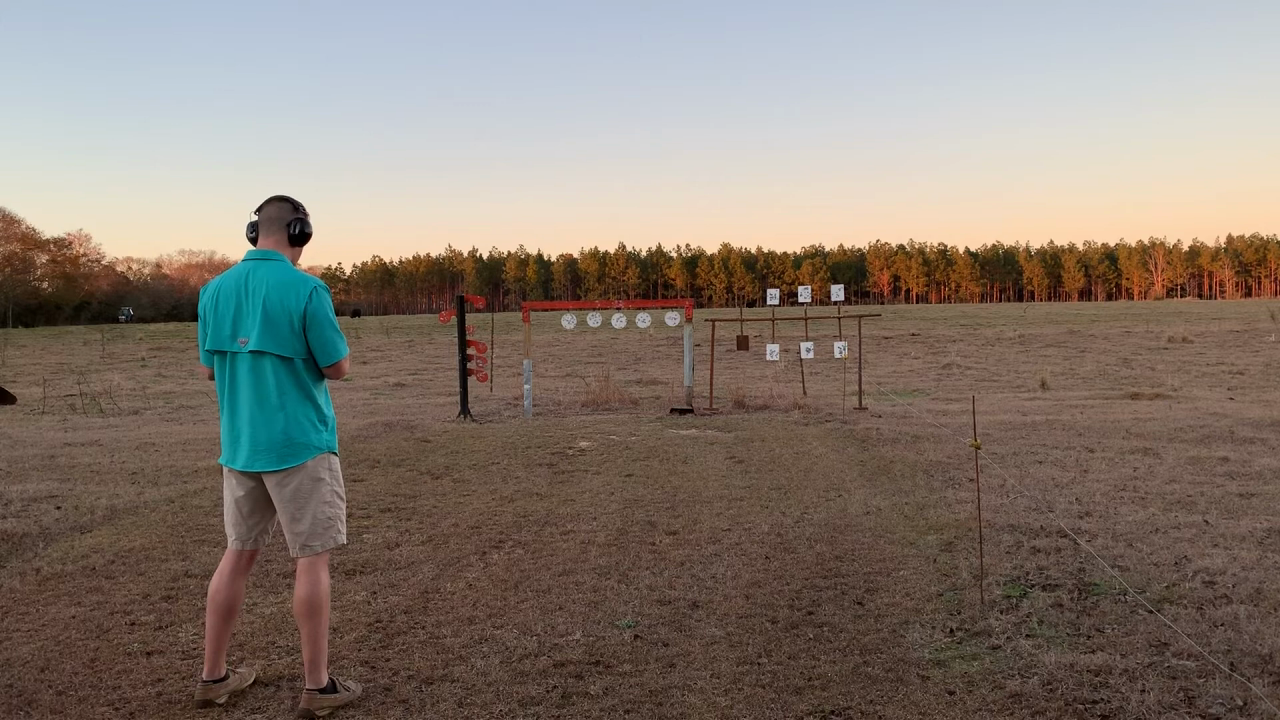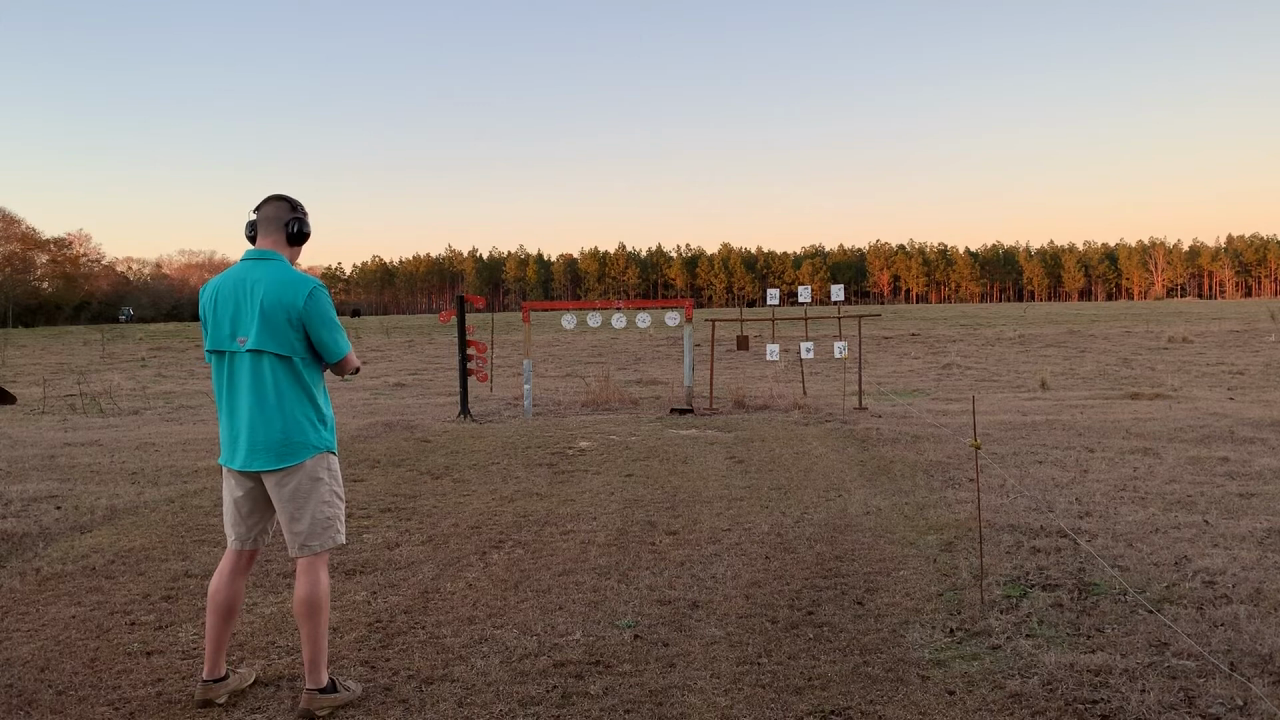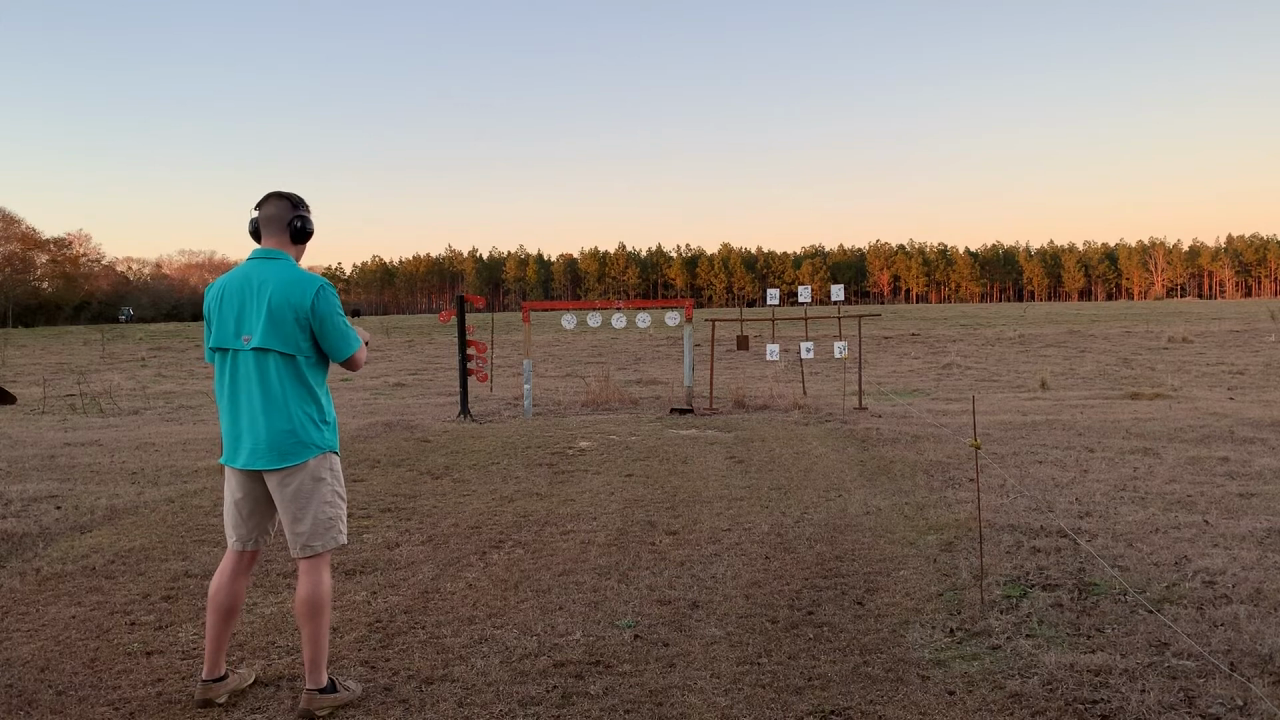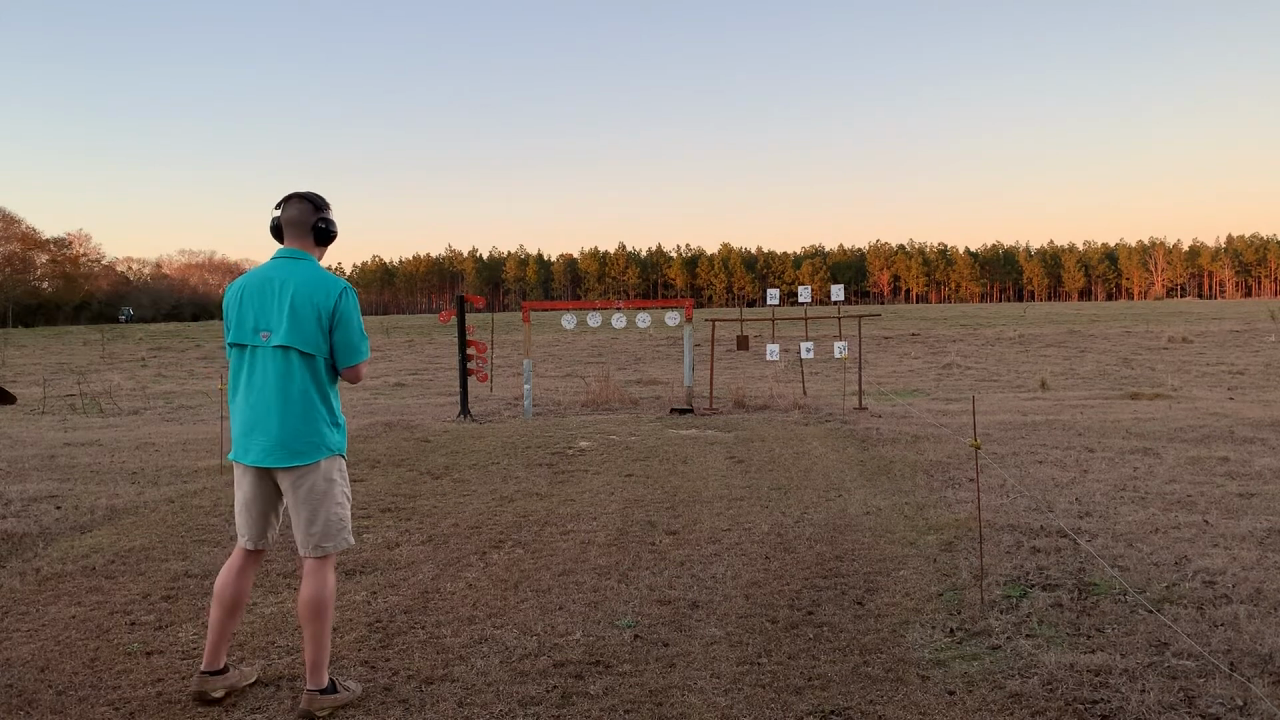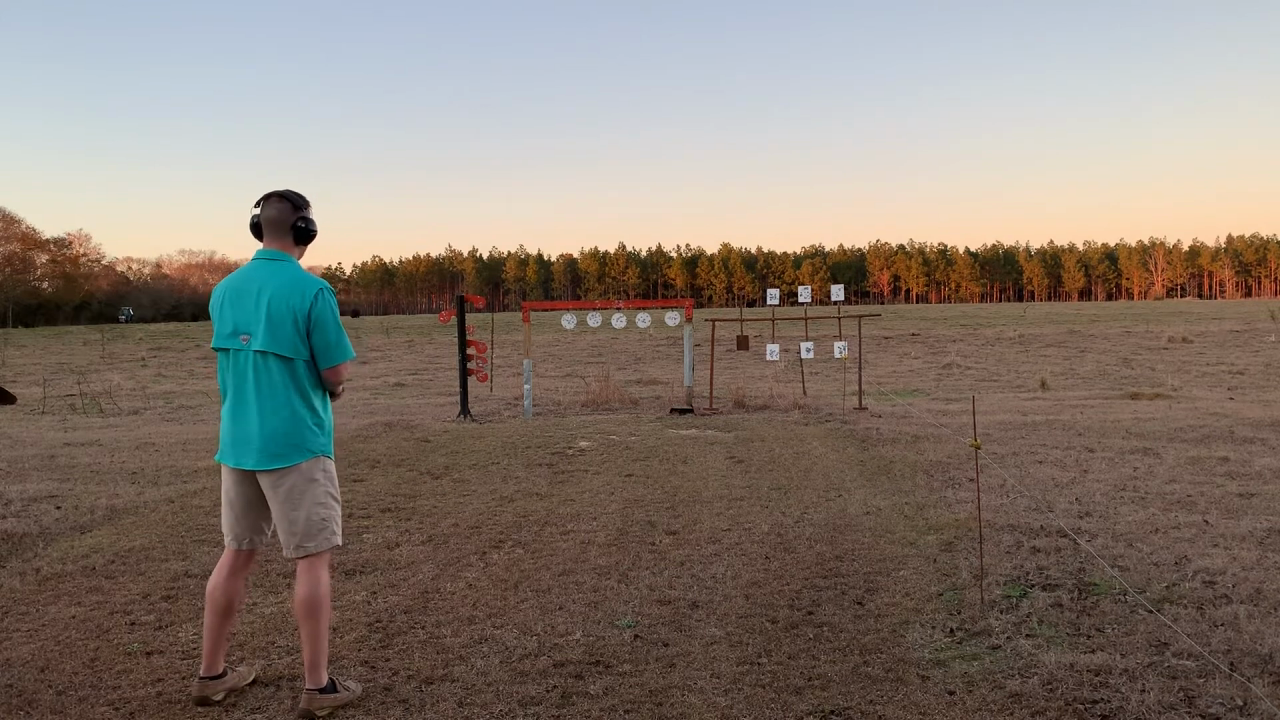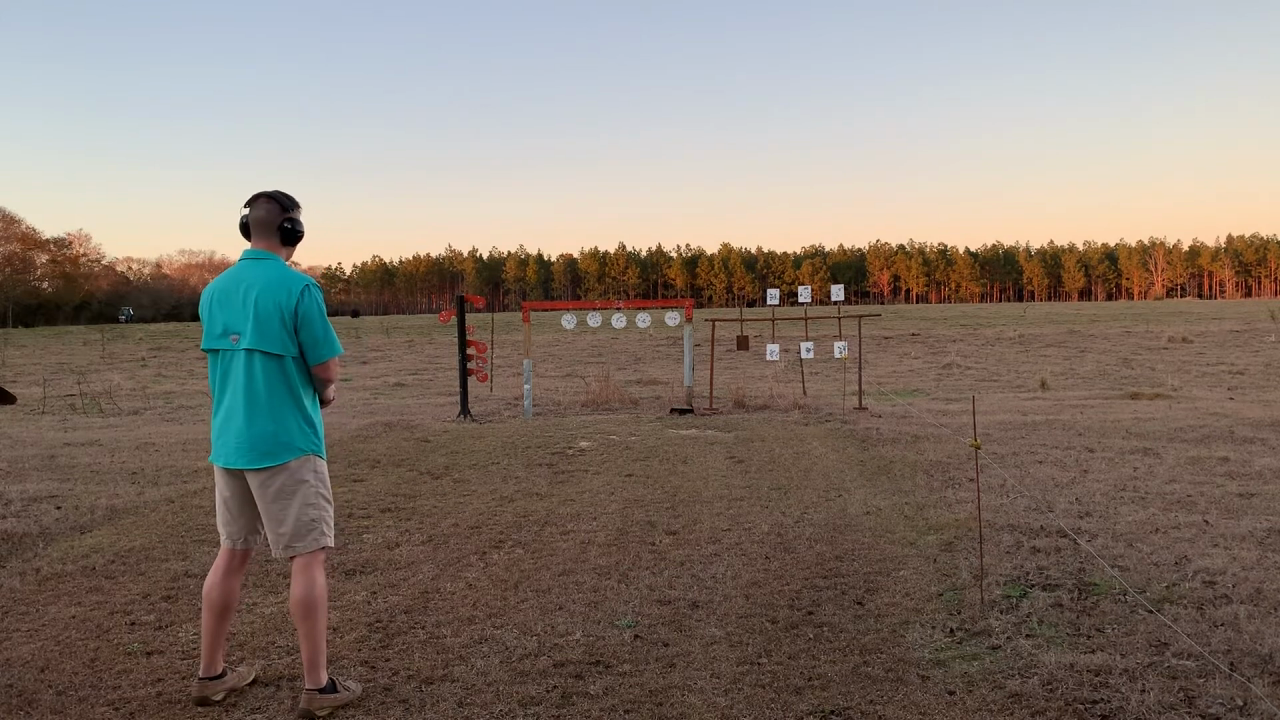
dt=0.4s
person 1, frame 1
left shoulder: (214, 290)
right shoulder: (306, 289)
left elbow: (210, 368)
right elbow: (337, 368)
right wrist: (324, 353)
left hip: (240, 446)
right hip: (300, 445)
left knee: (238, 553)
right knee: (312, 558)
left ankle: (213, 676)
person 1, frame 2
left shoulder: (213, 289)
right shoulder: (303, 288)
right elbow: (344, 363)
right wrist: (352, 360)
left hip: (239, 445)
right hip: (298, 444)
left knee: (238, 553)
right knee: (311, 558)
left ankle: (213, 676)
person 1, frame 3
left shoulder: (219, 288)
right shoulder: (310, 288)
left elbow: (221, 359)
right elbow: (353, 360)
right wrist: (359, 337)
left hip: (241, 445)
right hip: (300, 444)
left knee: (239, 554)
right knee: (313, 559)
left ankle: (213, 676)
person 1, frame 4
left shoulder: (239, 287)
right shoulder: (333, 290)
left elbow: (239, 357)
right elbow: (354, 372)
right wrist: (343, 348)
left hip: (250, 442)
right hip: (311, 443)
left knee: (247, 549)
right knee: (318, 559)
left ankle: (212, 669)
person 1, frame 5
left shoulder: (225, 290)
right shoulder: (311, 290)
right elbow: (337, 375)
right wrist: (329, 383)
left hip: (238, 444)
right hip: (296, 445)
left knee: (236, 554)
right knee: (311, 560)
left ankle: (211, 674)
person 1, frame 6
left shoulder: (214, 290)
right shoulder: (298, 287)
right elbow: (326, 369)
right wrist: (323, 390)
left hip: (231, 443)
right hip: (288, 443)
left knee: (232, 553)
right knee: (307, 558)
left ankle: (211, 674)
